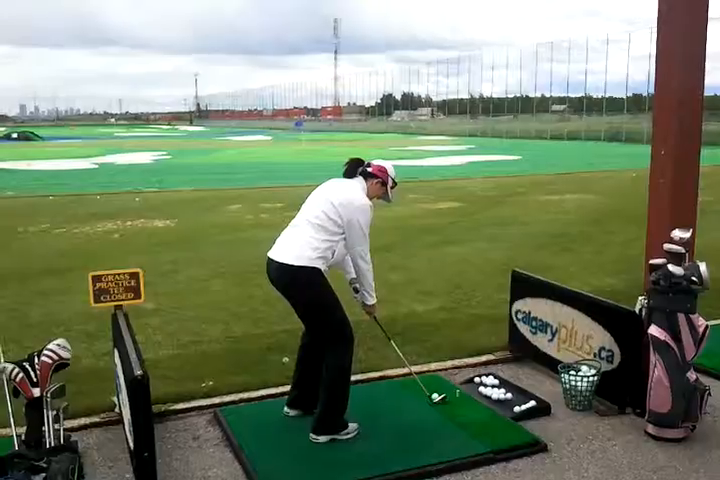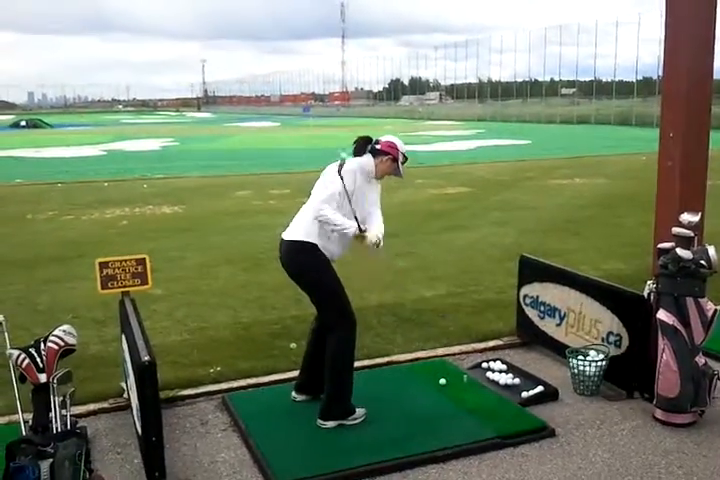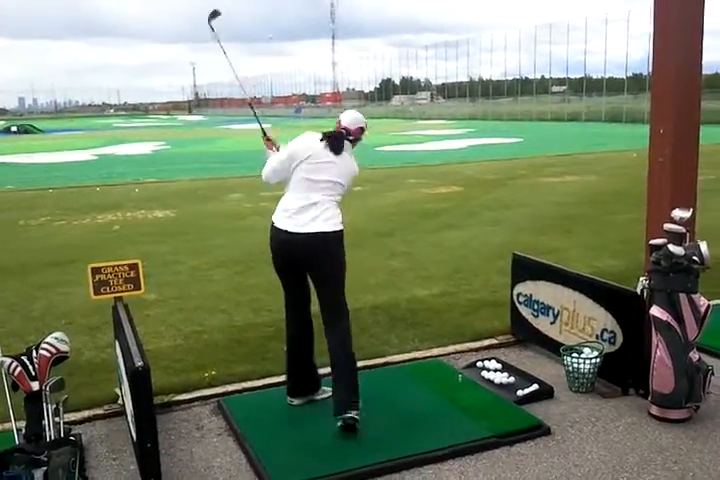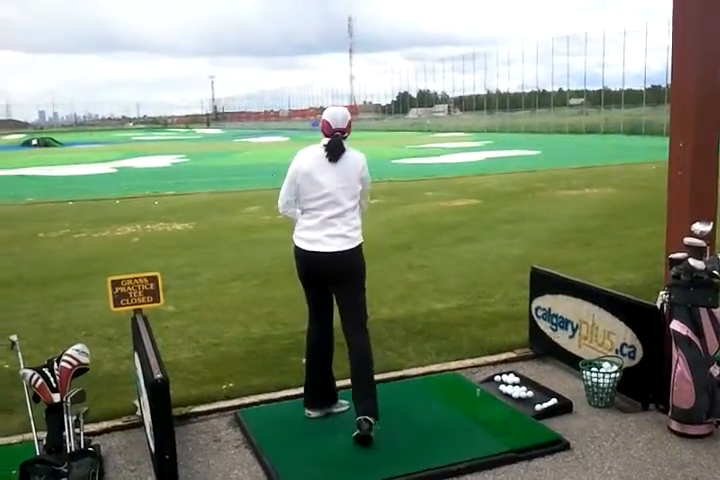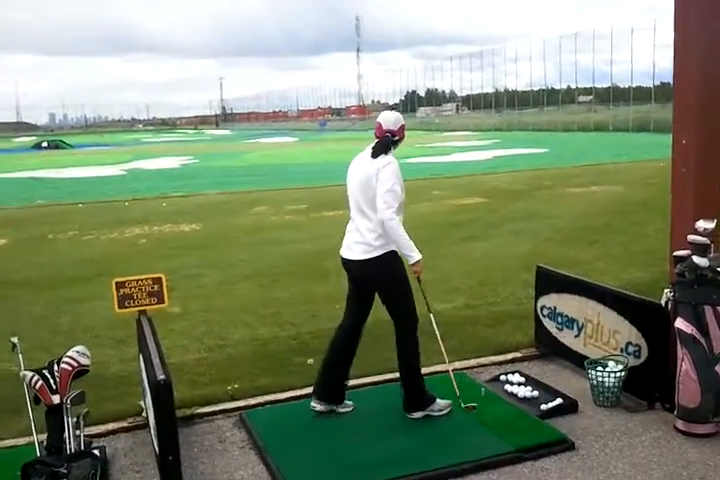
dt=1s
person 1, frame 1
left shoulder: (336, 186)
right shoulder: (359, 203)
right elbow: (361, 255)
left wrist: (353, 281)
right wrist: (368, 298)
left hip: (278, 262)
right hip: (300, 270)
left knee: (318, 329)
right knee: (340, 338)
left ankle: (300, 401)
right ankle: (328, 425)
person 1, frame 2
left shoulder: (373, 185)
right shoulder: (350, 167)
left elbow: (376, 218)
right elbow: (322, 211)
left wrist: (373, 235)
right wrist: (352, 229)
left hip: (311, 250)
right hip: (303, 249)
left knee: (329, 316)
right knee: (343, 322)
left ankle: (308, 386)
right ankle: (335, 410)
person 1, frame 3
left shoulder: (307, 141)
right shoulder: (351, 165)
left elbow: (271, 175)
left wrist: (272, 150)
right wrist: (280, 148)
left hip: (283, 235)
right hip: (325, 239)
left knee: (296, 310)
right knee: (335, 318)
left ankle: (300, 388)
right ankle: (347, 405)
person 1, frame 4
left shoulder: (302, 158)
right shoulder: (358, 161)
left elbow: (285, 206)
left hip: (307, 252)
right hip: (346, 253)
left knee: (319, 321)
right knee: (355, 329)
left ankle: (318, 400)
right ankle: (365, 412)
person 1, frame 5
left shoulder: (359, 160)
right shoulder: (387, 164)
right elbow: (387, 216)
right wrist: (413, 255)
left hip: (353, 253)
right hip: (378, 256)
left knee: (353, 321)
right knee: (406, 324)
left ankle: (326, 394)
right ankle: (417, 401)
